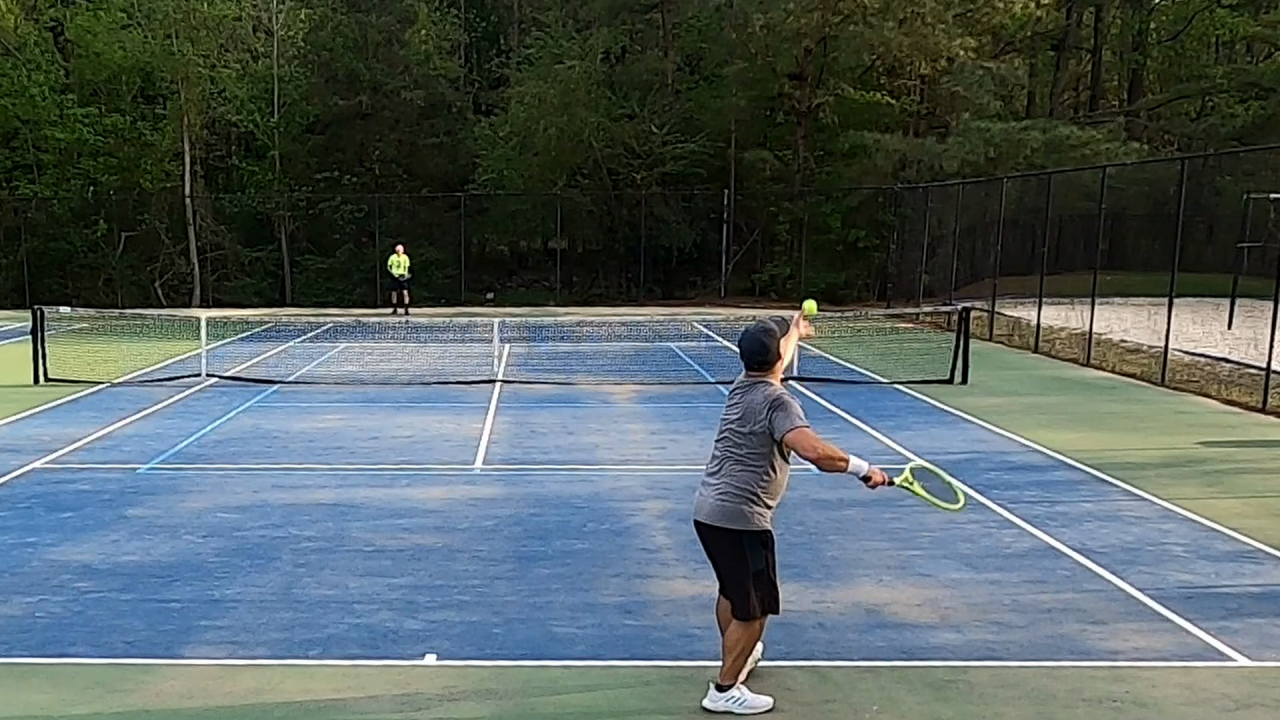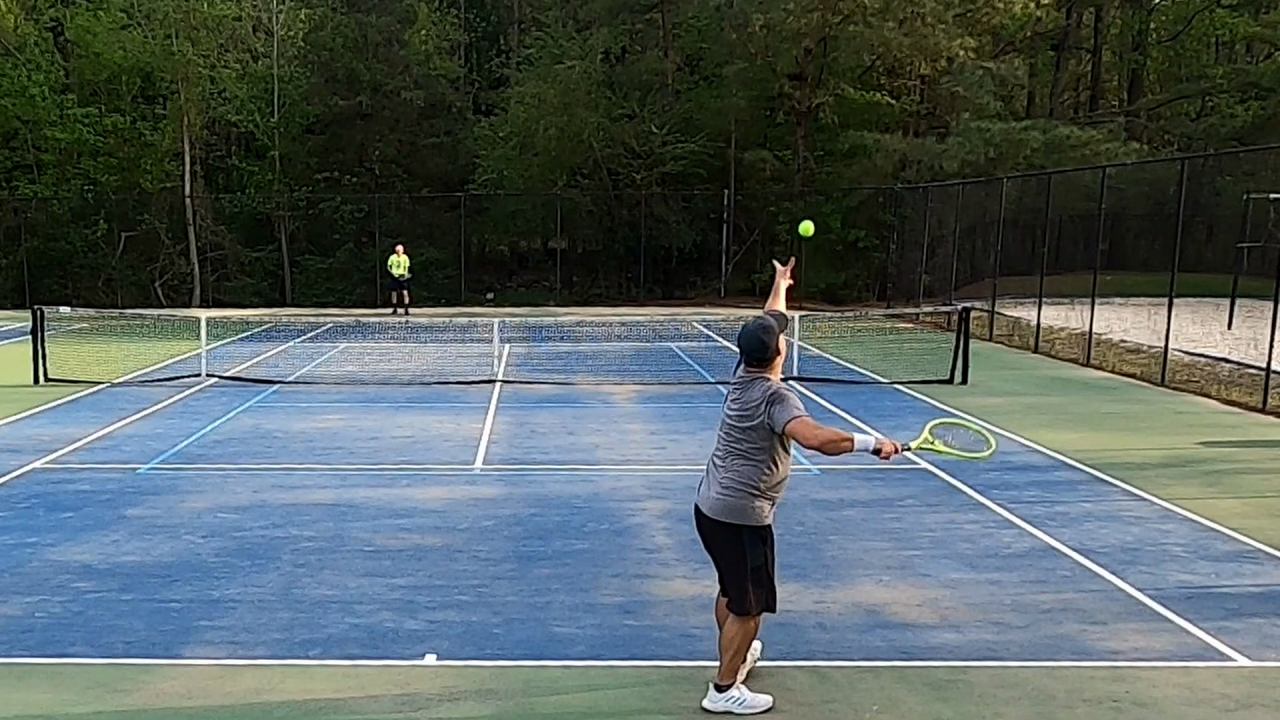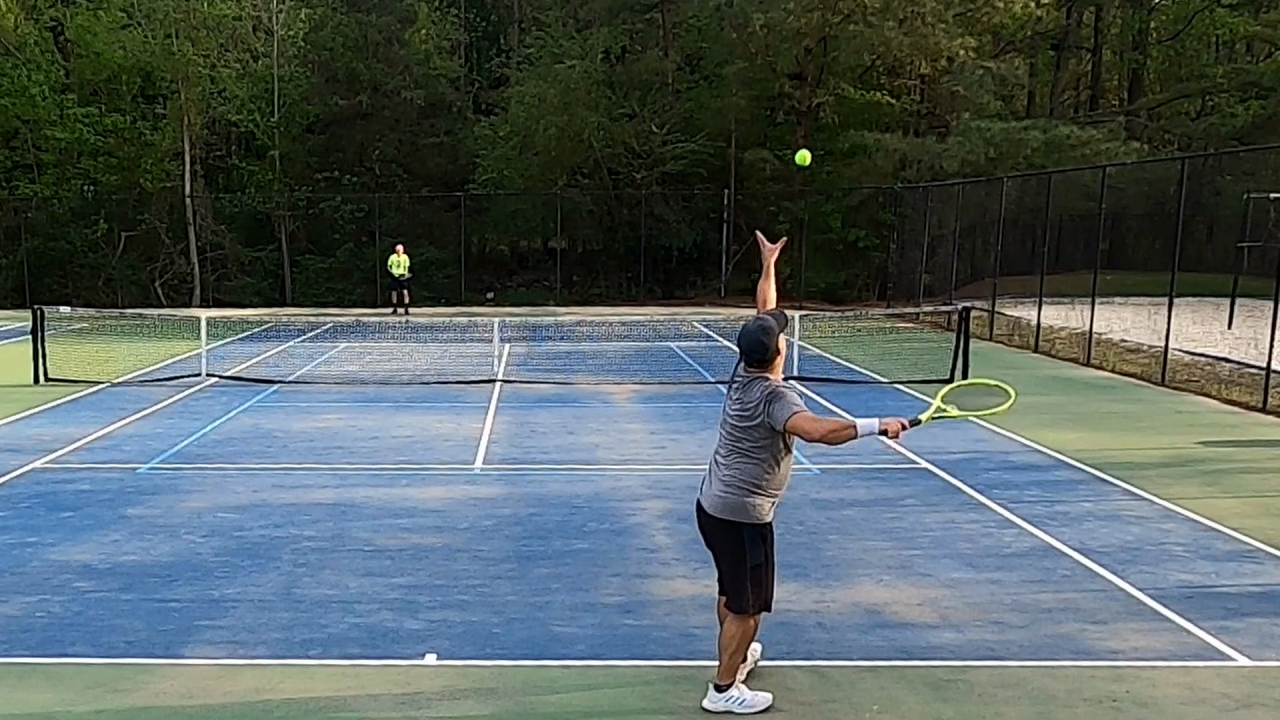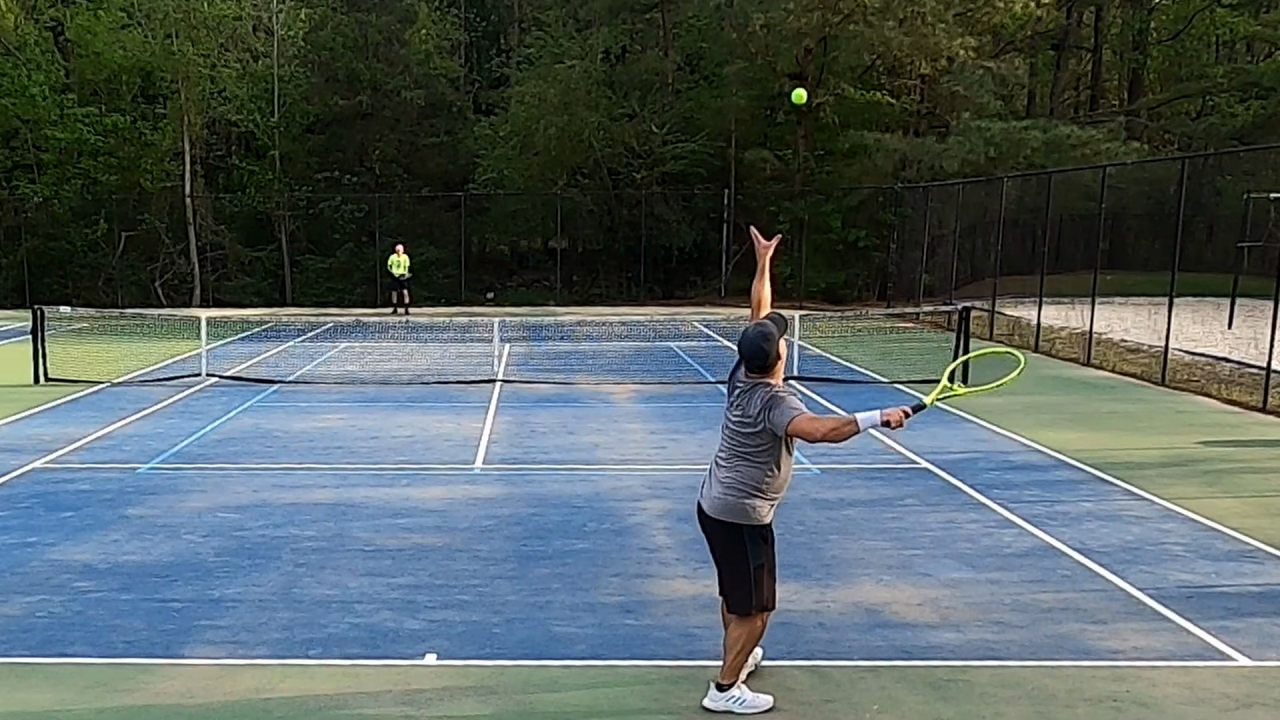
dt=0.7s
person 1, frame 1
left shoulder: (743, 385)
right shoulder: (777, 402)
left elbow: (771, 362)
right elbow: (814, 451)
left wrist: (794, 333)
right wrist: (862, 468)
left hip: (708, 511)
right hip: (741, 520)
left knee: (731, 593)
right knee: (753, 610)
left ankle: (736, 657)
right ankle: (724, 690)
person 1, frame 2
left shoulder: (743, 375)
right shoulder: (775, 396)
left elbow: (767, 324)
right elbow: (816, 438)
left wrist: (780, 284)
right wrist: (871, 442)
left hip: (711, 507)
right hip: (741, 516)
left knee: (731, 594)
right knee: (748, 606)
left ankle: (736, 654)
right ankle: (724, 689)
person 1, frame 3
left shoulder: (744, 372)
right shoulder: (775, 396)
left elbow: (763, 314)
right elbow: (817, 430)
left wrist: (769, 264)
right wrist: (876, 425)
left hip: (713, 504)
right hip: (742, 514)
left knee: (733, 595)
right knee: (747, 607)
left ankle: (736, 656)
right ankle: (723, 689)
person 1, frame 4
left shoulder: (742, 375)
right shoulder: (775, 401)
left elbow: (758, 314)
right elbow: (819, 429)
left wrist: (763, 261)
right wrist: (877, 417)
left hip: (715, 505)
right hip: (742, 516)
left knee: (736, 596)
right knee: (754, 610)
left ankle: (738, 656)
right ankle: (725, 688)
